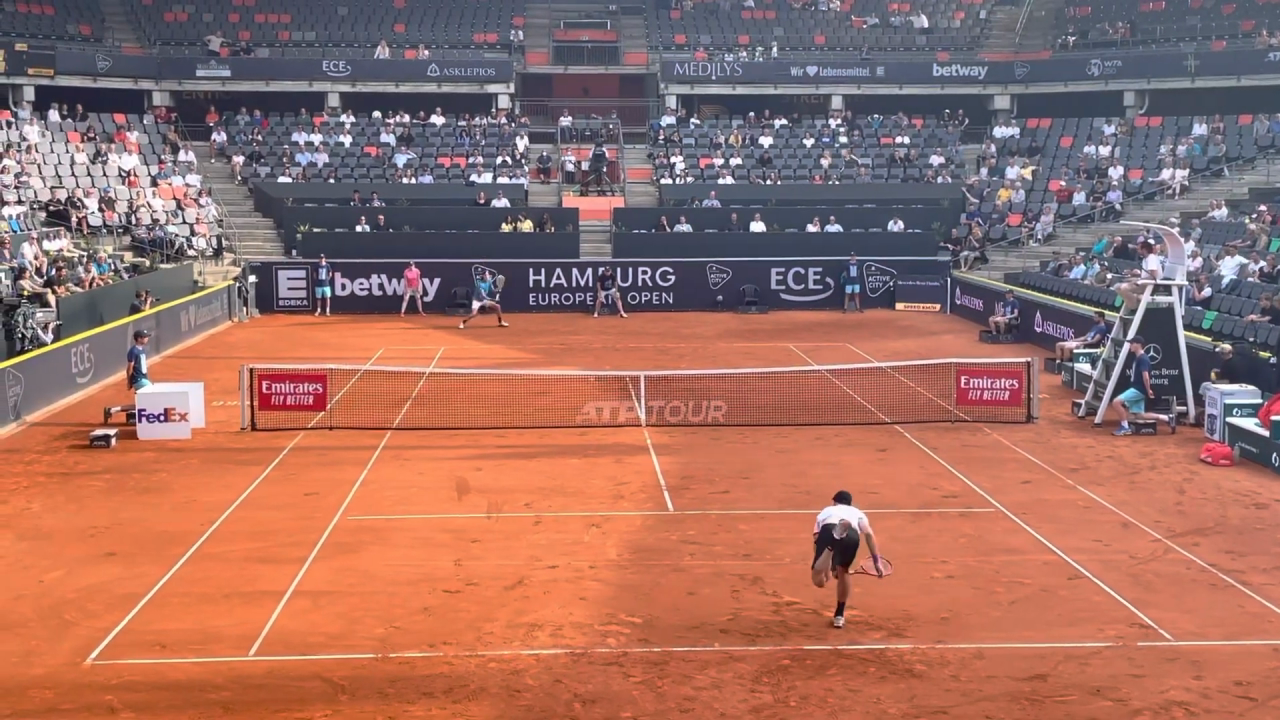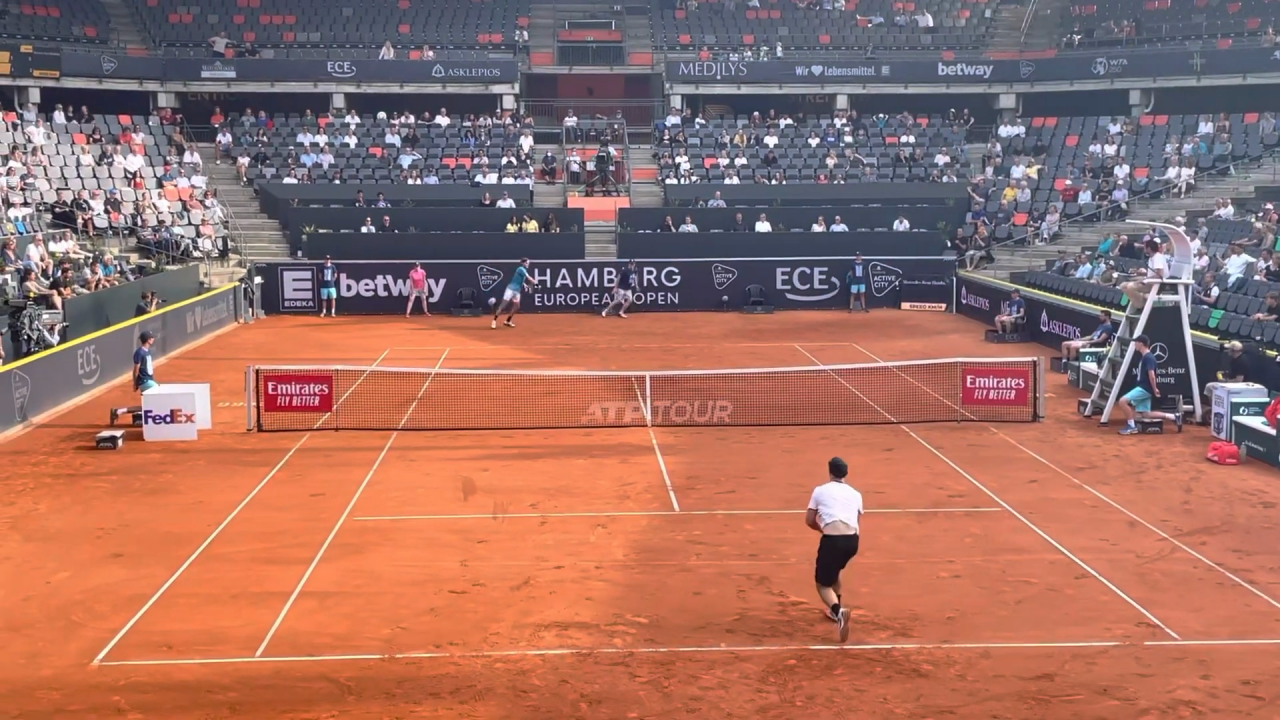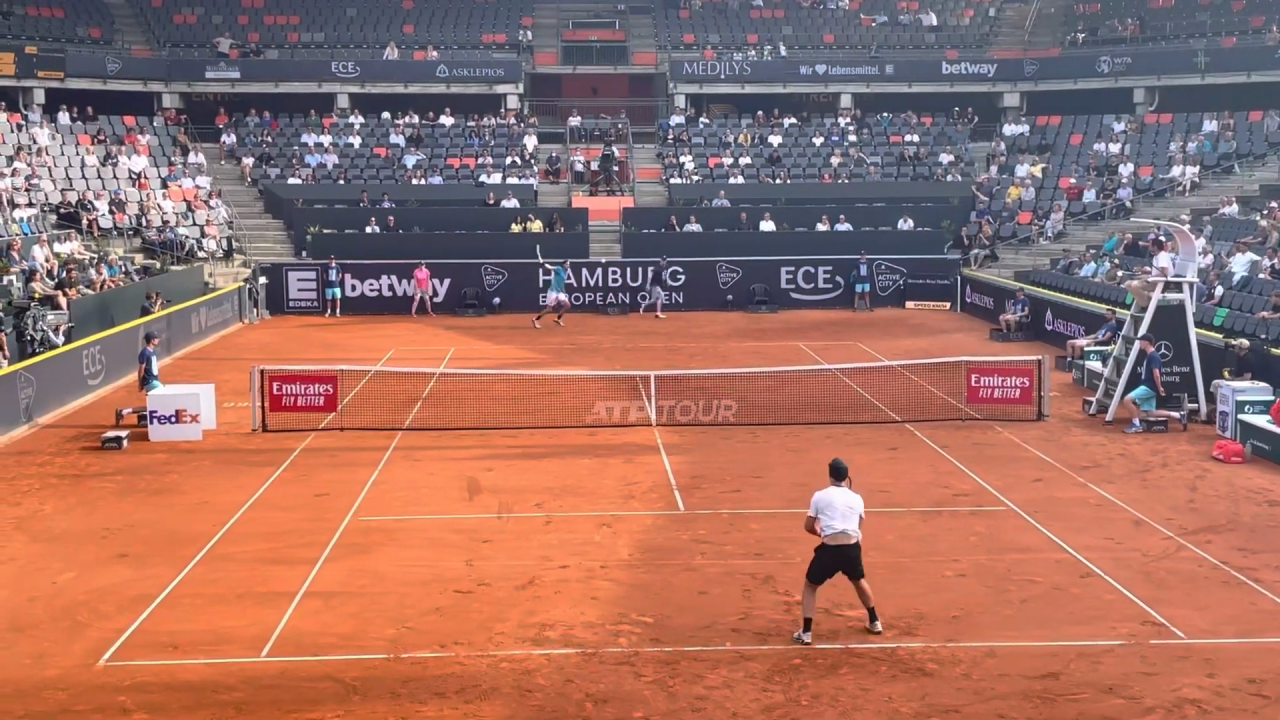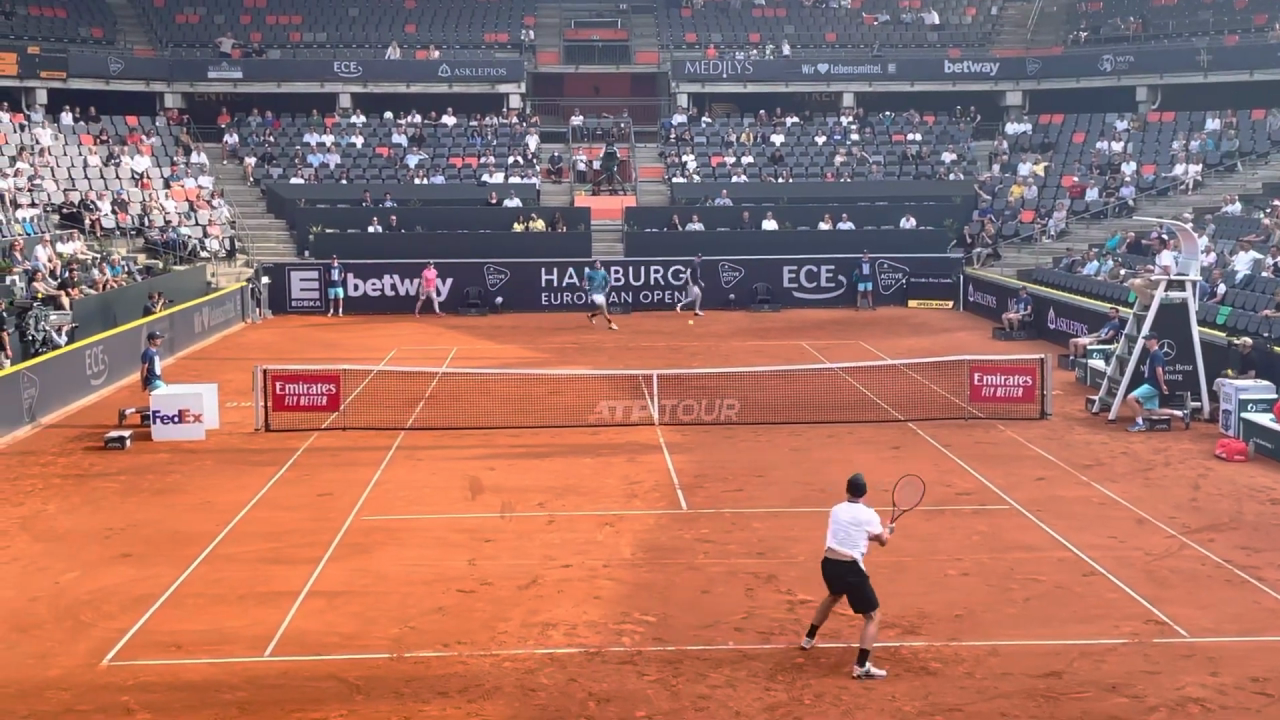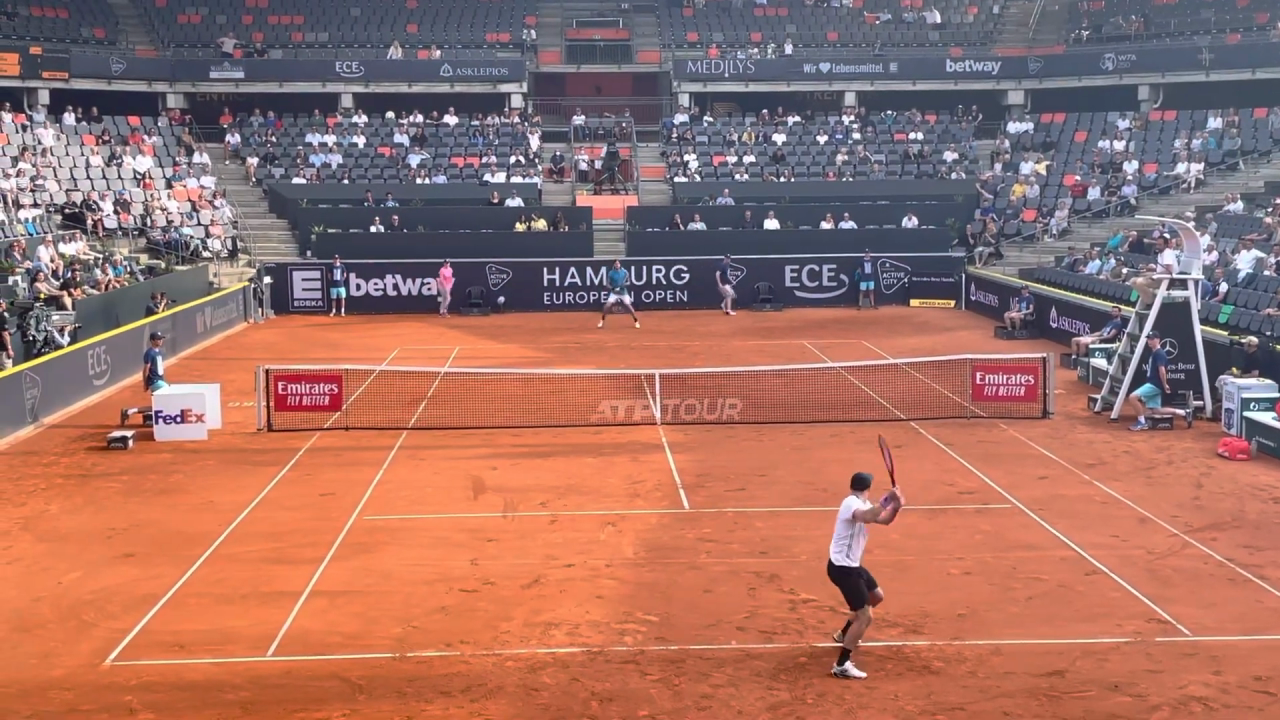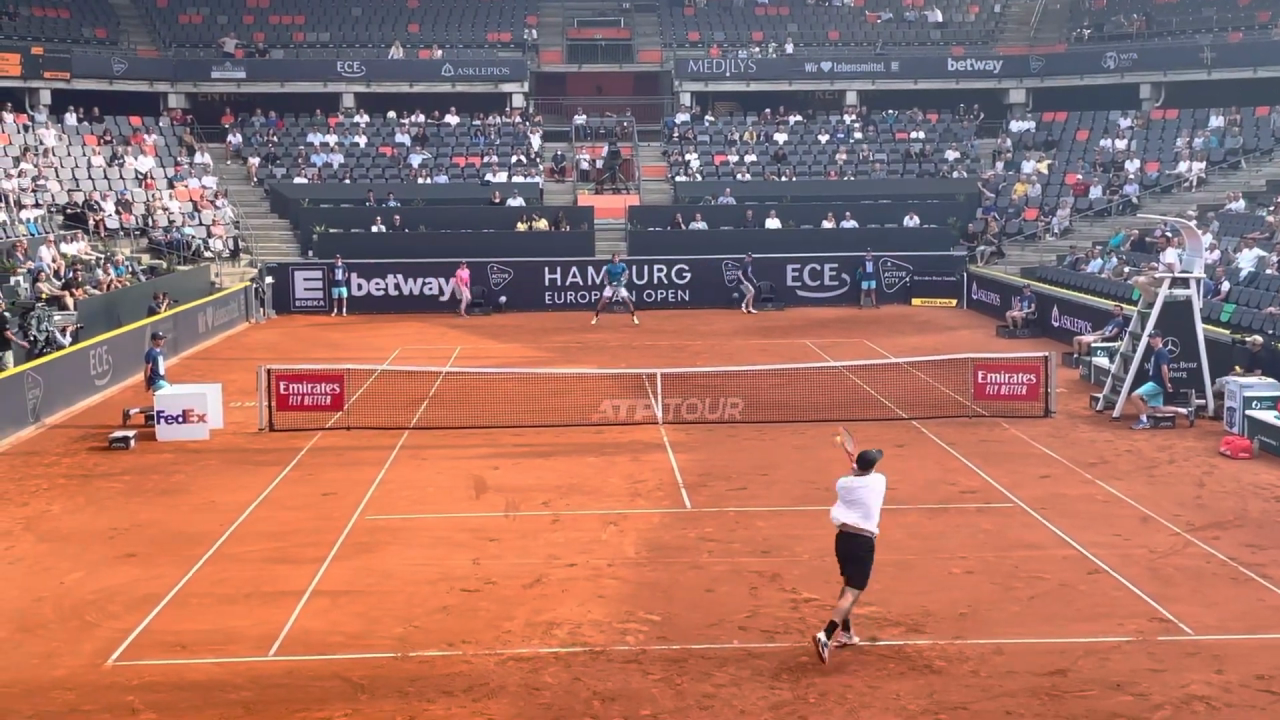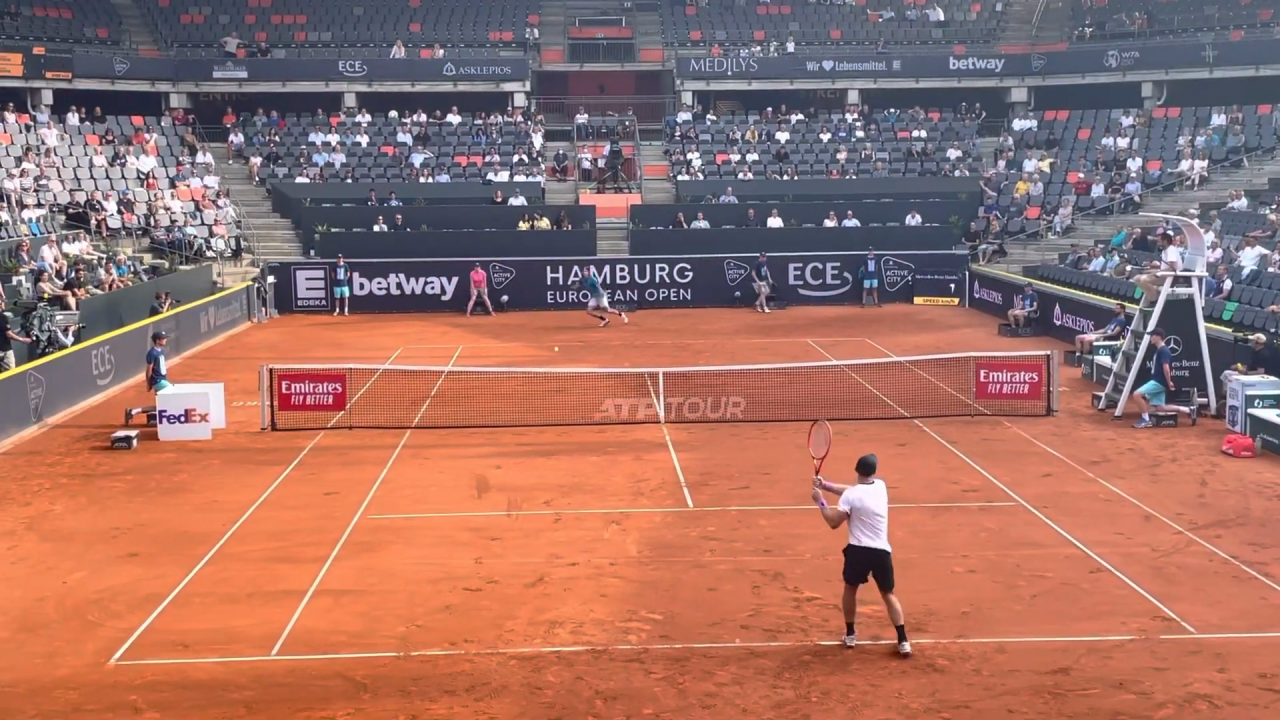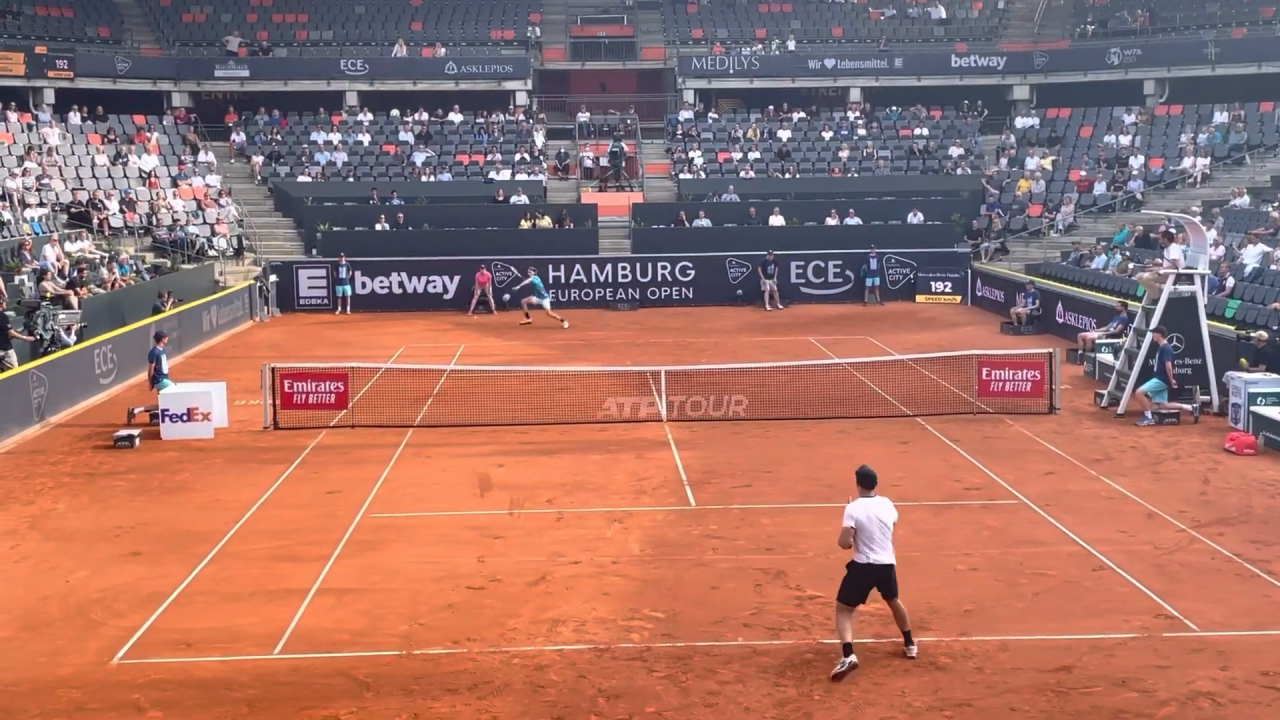
dt=0.4s
person 1, frame 1
left shoulder: (824, 513)
right shoulder: (857, 513)
left elbow: (817, 542)
right elbow: (869, 534)
right wrist: (877, 562)
left hip: (829, 532)
right hip: (852, 535)
left knee: (818, 580)
right knee: (842, 571)
right ankle: (839, 616)
person 1, frame 2
left shoulder: (820, 490)
right shoulder: (856, 494)
left elbow: (809, 521)
left hip: (832, 540)
right hip: (852, 540)
left knee: (824, 587)
right knee: (834, 570)
left ankle: (838, 612)
right ankle: (836, 609)
person 1, frame 3
left shoulder: (819, 496)
right shoulder: (857, 498)
left elbow: (808, 527)
left hip: (829, 550)
right hip: (852, 548)
left knee: (810, 587)
right knee: (859, 581)
left ankle: (806, 632)
right ankle: (874, 622)
person 1, frame 4
left shoulder: (836, 510)
right shoulder: (869, 515)
right elbow: (882, 541)
right wrist: (887, 531)
left hip: (828, 564)
right hip: (851, 569)
left knee: (834, 597)
right knee: (872, 616)
left ankle: (809, 638)
right ankle: (862, 666)
person 1, frame 5
left shoulder: (862, 504)
right shoulder: (851, 504)
left elbow: (883, 519)
right elbow: (868, 519)
left wrist: (895, 503)
right wrist: (889, 500)
left hip: (852, 564)
right hip: (843, 568)
left knee: (875, 596)
right knee: (865, 615)
left ankle: (845, 633)
right ankle: (842, 665)
person 1, frame 6
left shoulder: (844, 483)
right shoulder: (879, 480)
left hip: (844, 538)
right hip: (863, 542)
left knee: (848, 585)
right knee: (852, 593)
left ankle: (846, 632)
right ankle: (826, 636)
person 1, frame 7
left shoulder: (851, 494)
right shoulder: (881, 485)
left elbow: (834, 523)
left wrist: (820, 502)
right wrist: (825, 485)
left hip: (858, 550)
right hip: (882, 552)
left knee: (850, 590)
right knee: (889, 595)
left ankle: (850, 635)
right ankle: (903, 642)
person 1, frame 8
left shoulder: (853, 508)
right shoulder: (888, 504)
left elbow: (844, 543)
left wrist: (855, 544)
left hip: (862, 567)
right hip: (887, 565)
left knee: (842, 611)
right knee: (893, 601)
left ankle: (848, 658)
right ankle: (910, 645)
